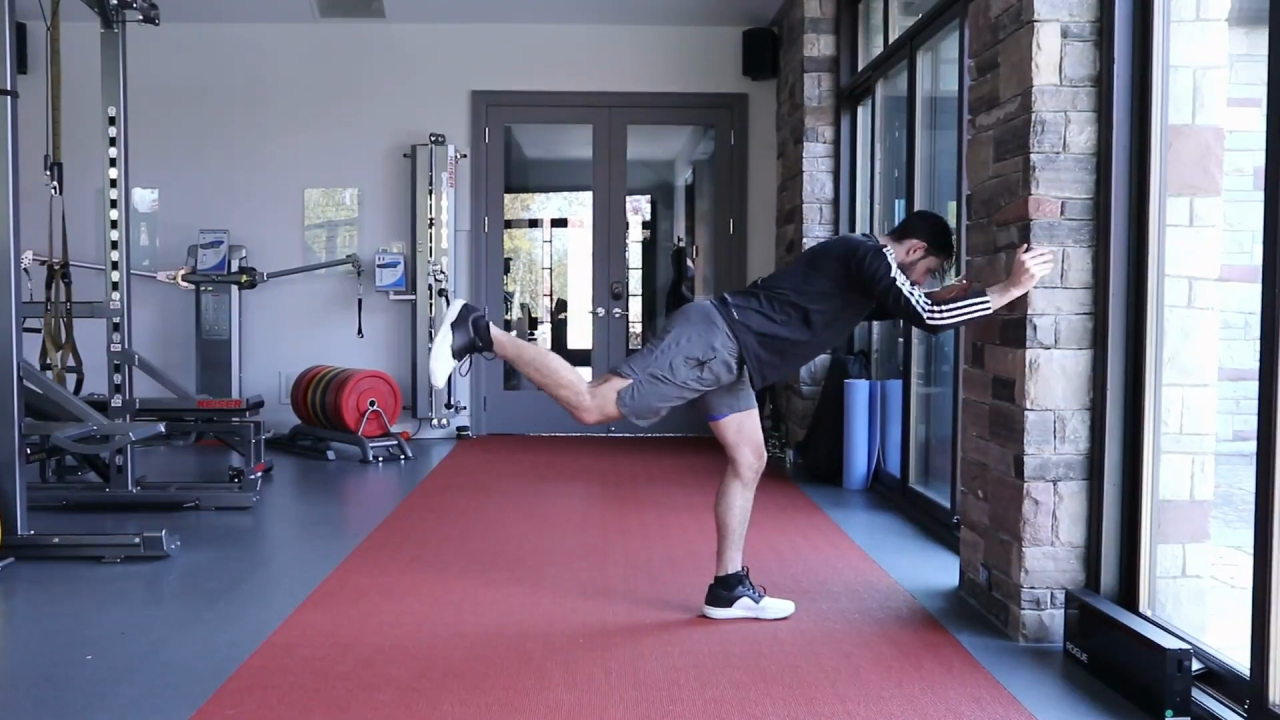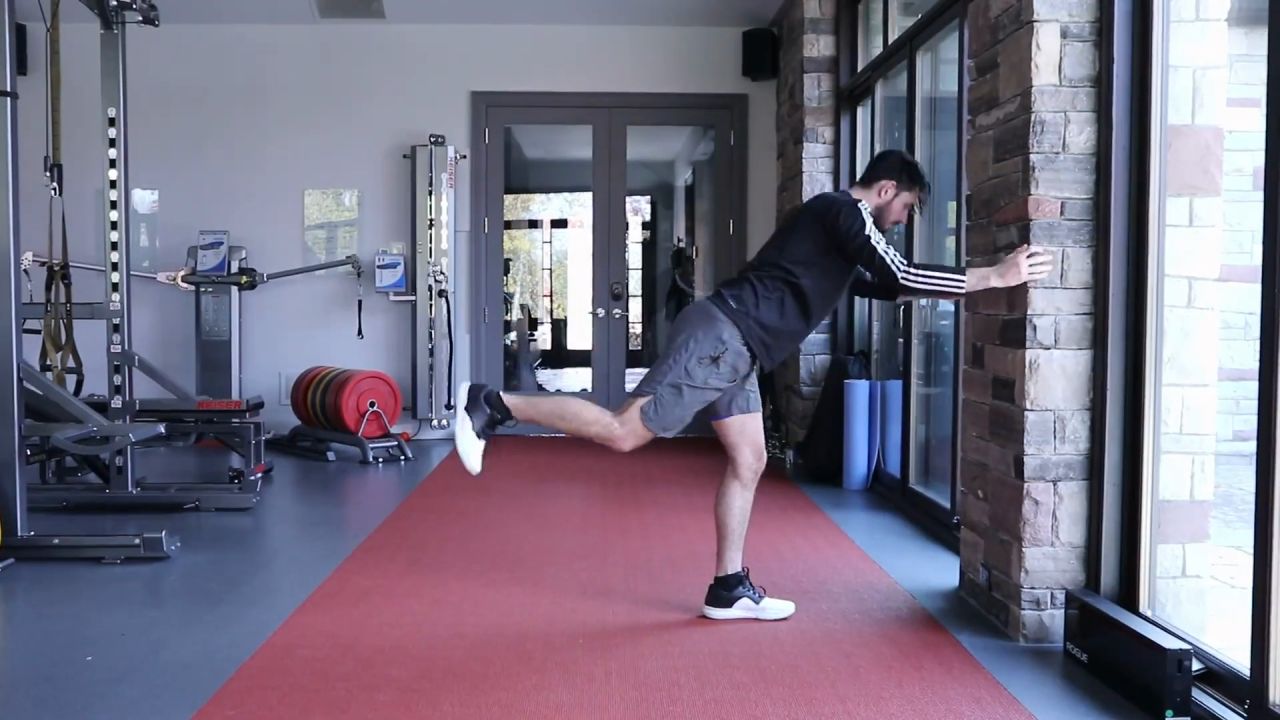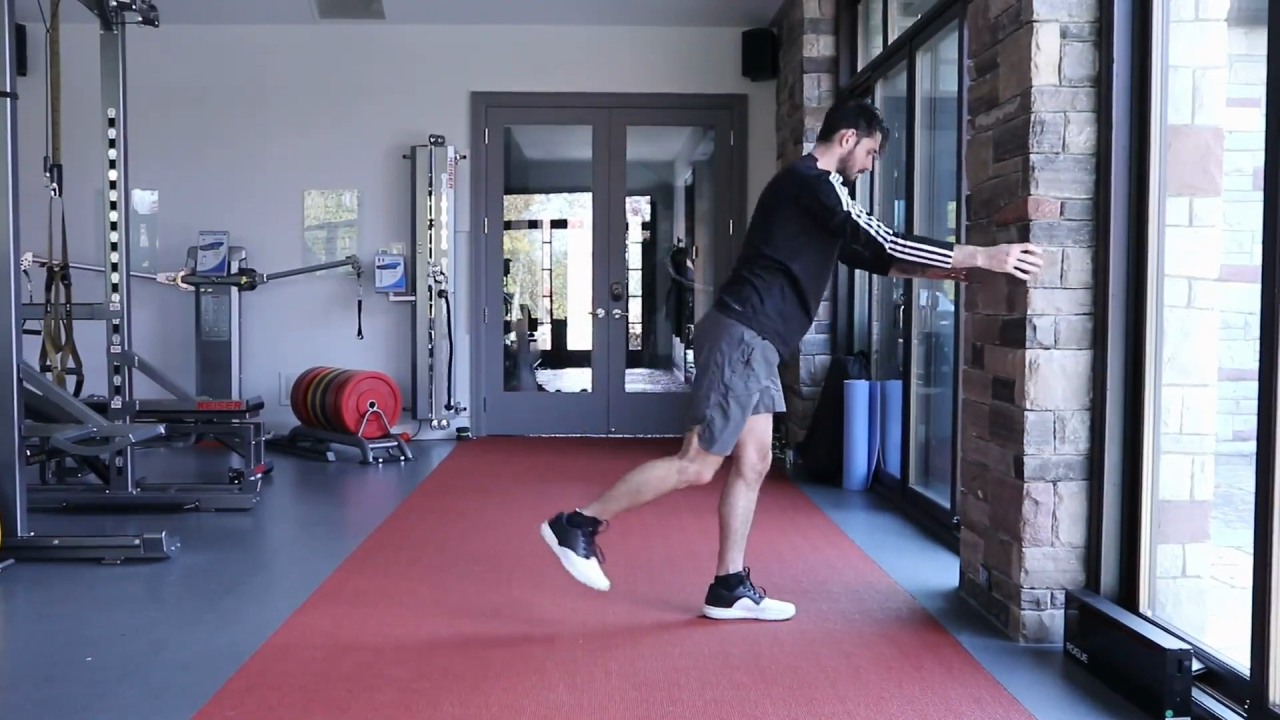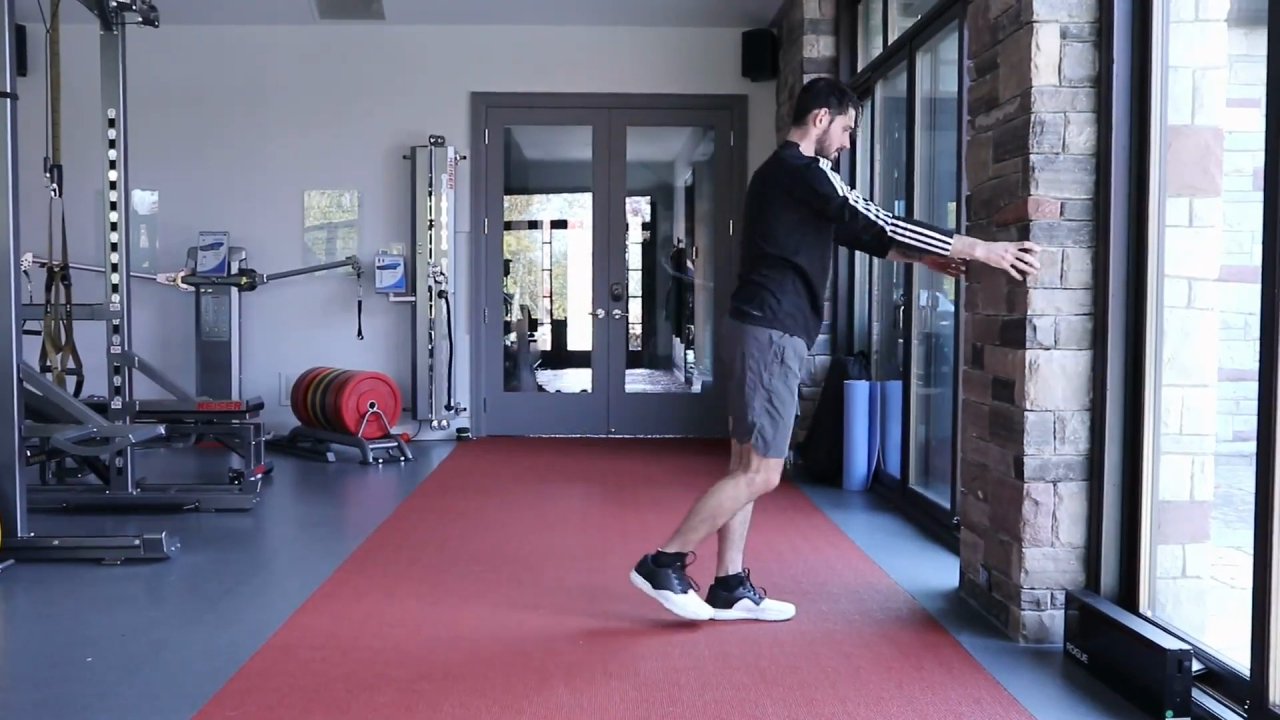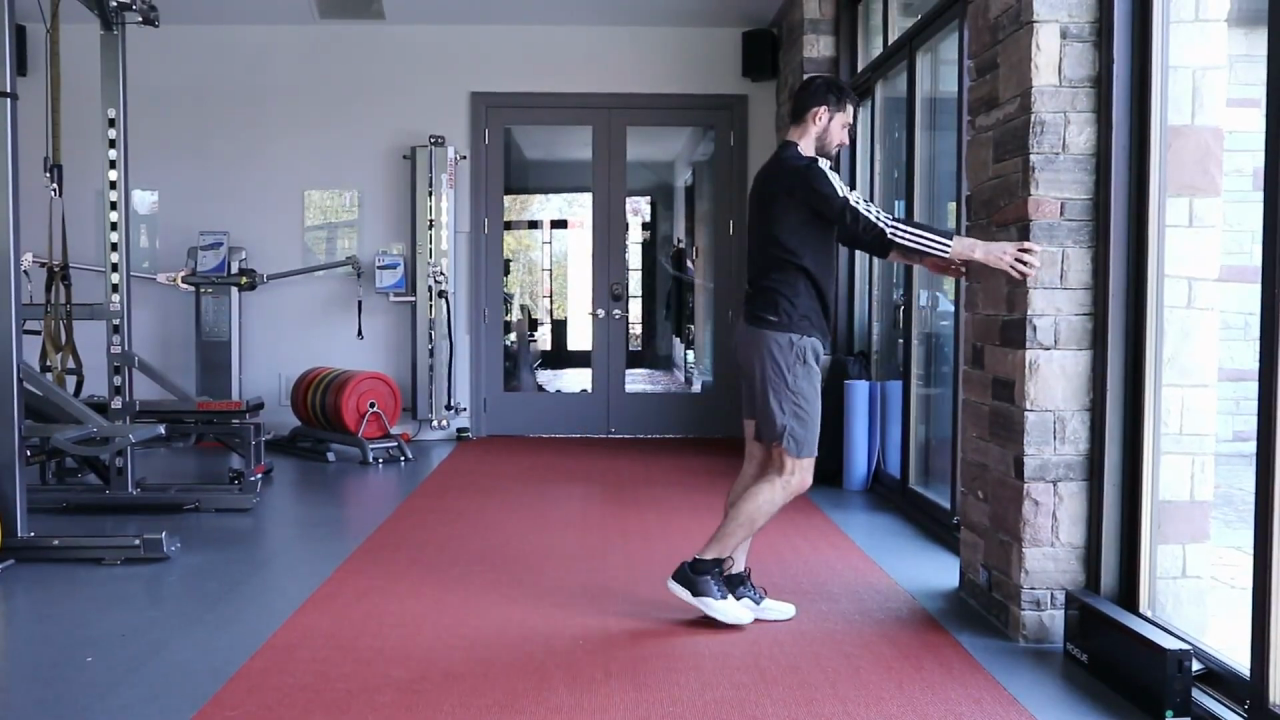
dt=0.3s
person 1, frame 1
left shoulder: (857, 261)
right shoulder: (869, 255)
left elbow: (890, 309)
right elbow: (928, 319)
left wrist: (944, 297)
right wrist: (1010, 289)
left hip: (721, 348)
right hip: (712, 340)
left knee: (749, 461)
right knee: (589, 403)
left ankle: (728, 587)
right ankle: (479, 332)
person 1, frame 2
left shoulder: (834, 218)
right shoulder: (844, 210)
left elbow: (871, 283)
right elbow: (897, 274)
left wrist: (950, 285)
right wrist: (994, 275)
left hip: (735, 345)
right hip: (721, 336)
left knee: (748, 462)
right knee: (627, 431)
left ankle: (728, 587)
right ankle: (494, 406)
person 1, frame 3
left shoulder: (811, 185)
right shoulder: (811, 182)
left elbow: (865, 254)
right elbow: (886, 242)
left wrist: (943, 267)
right wrist: (981, 256)
left hip: (756, 340)
right hip: (742, 336)
left knee: (752, 462)
right knee: (696, 465)
left ankle: (729, 587)
right ankle: (578, 525)
person 1, frame 4
left shoulder: (785, 172)
right shoulder: (803, 172)
left elbow: (854, 232)
right elbow: (875, 223)
left wrist: (923, 259)
right wrist: (978, 249)
left hip: (763, 332)
right hip: (769, 334)
left knee: (749, 467)
right knee: (760, 473)
left ankle: (728, 587)
right ankle: (663, 565)
person 1, frame 5
left shoulder: (784, 171)
right shoulder: (804, 172)
left elbow: (857, 231)
right elbow: (876, 225)
left wrist: (923, 260)
right wrist: (978, 250)
left hip: (771, 332)
right hip: (787, 336)
left knee: (762, 465)
right knee: (792, 474)
left ankle: (732, 582)
right ankle: (700, 571)
